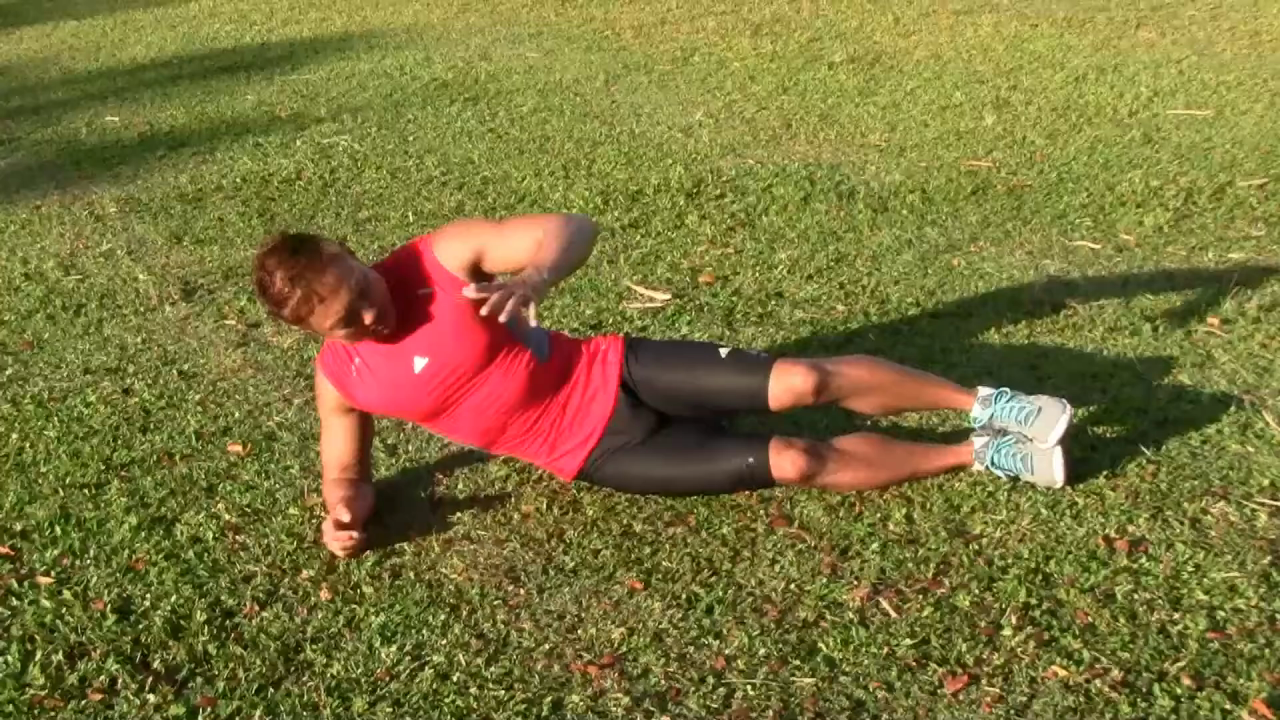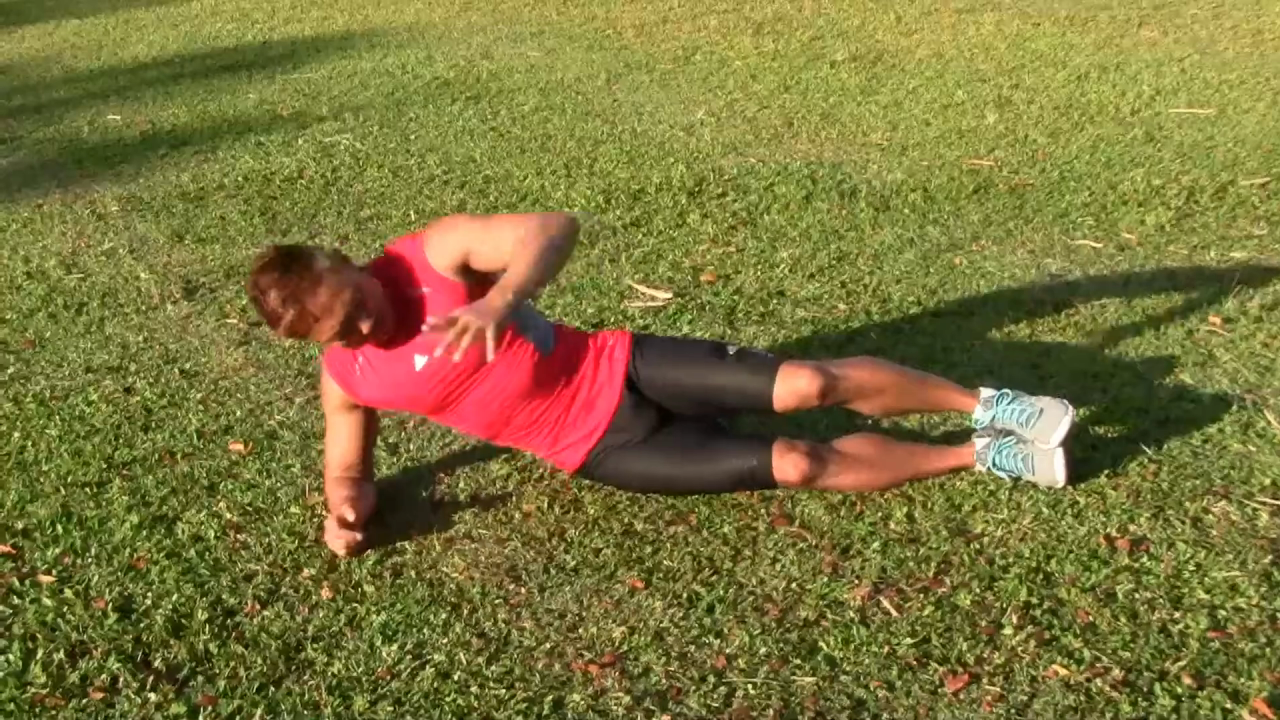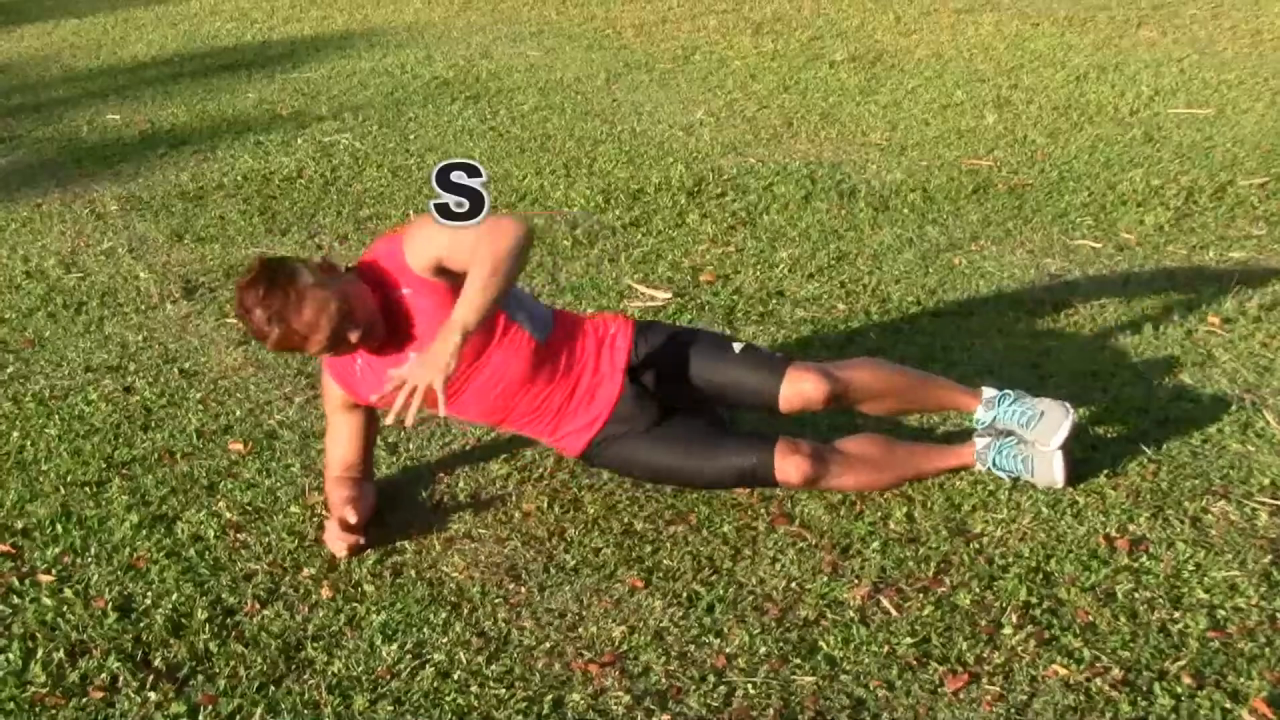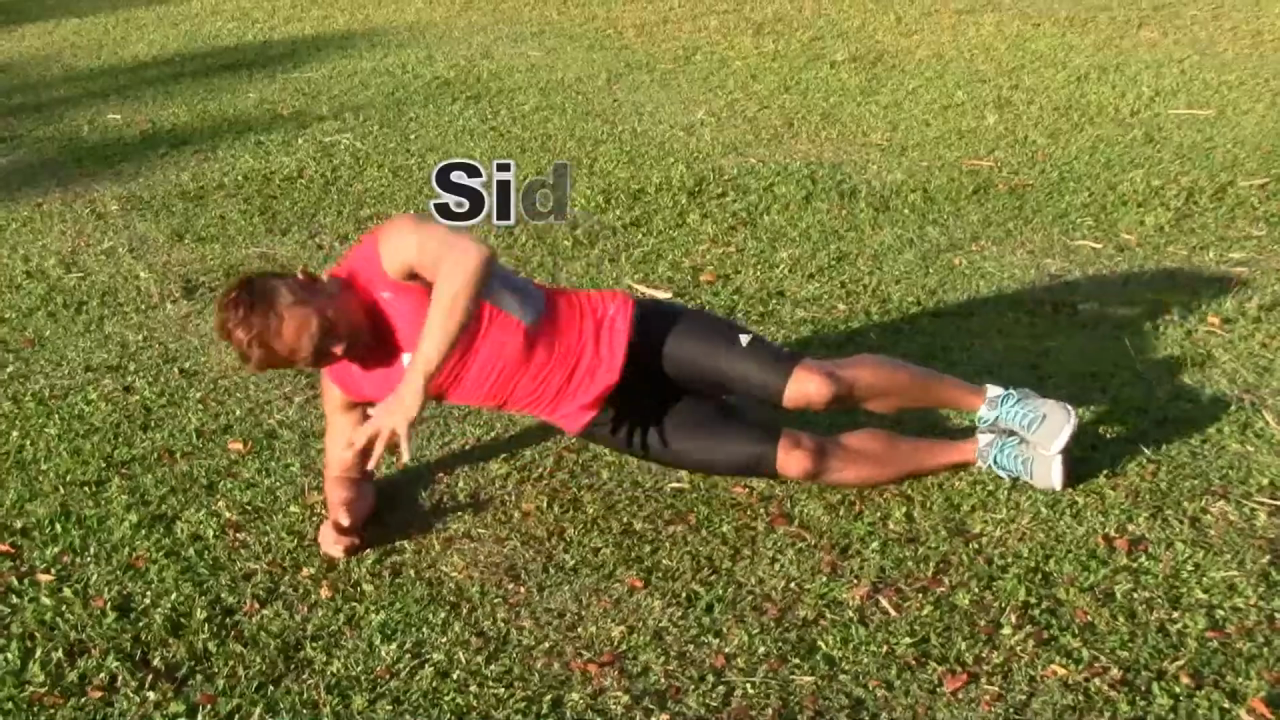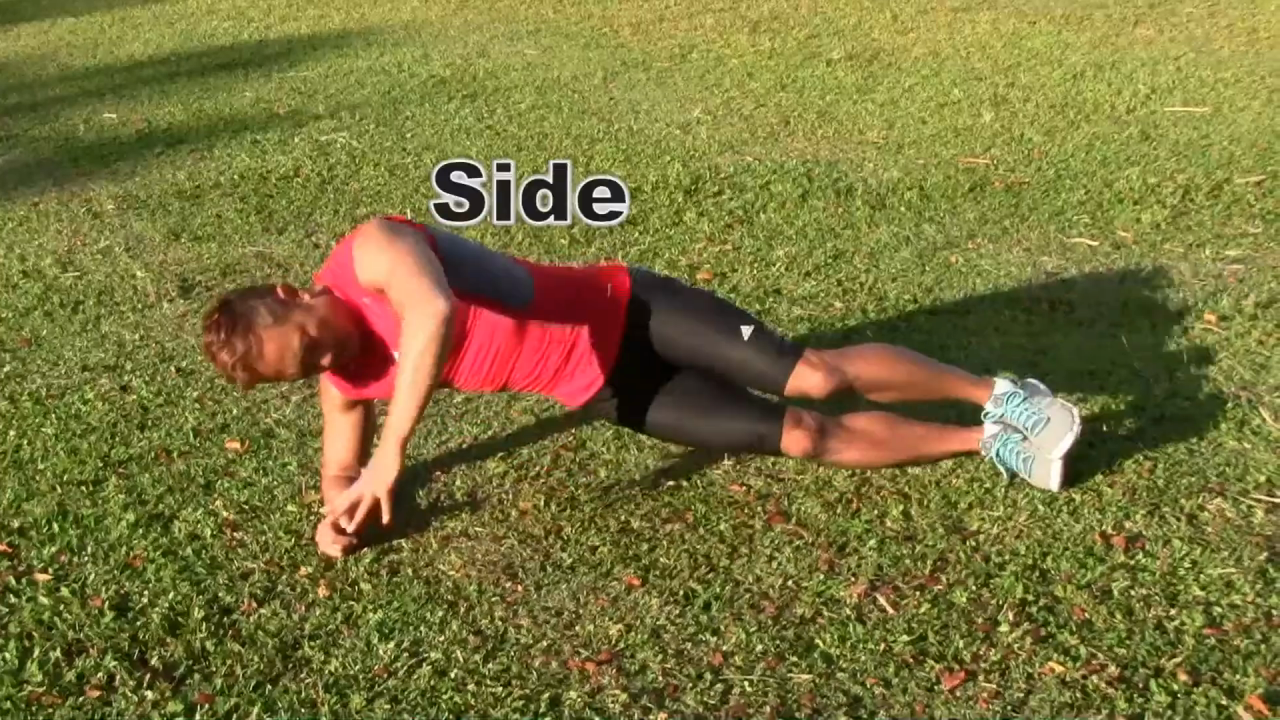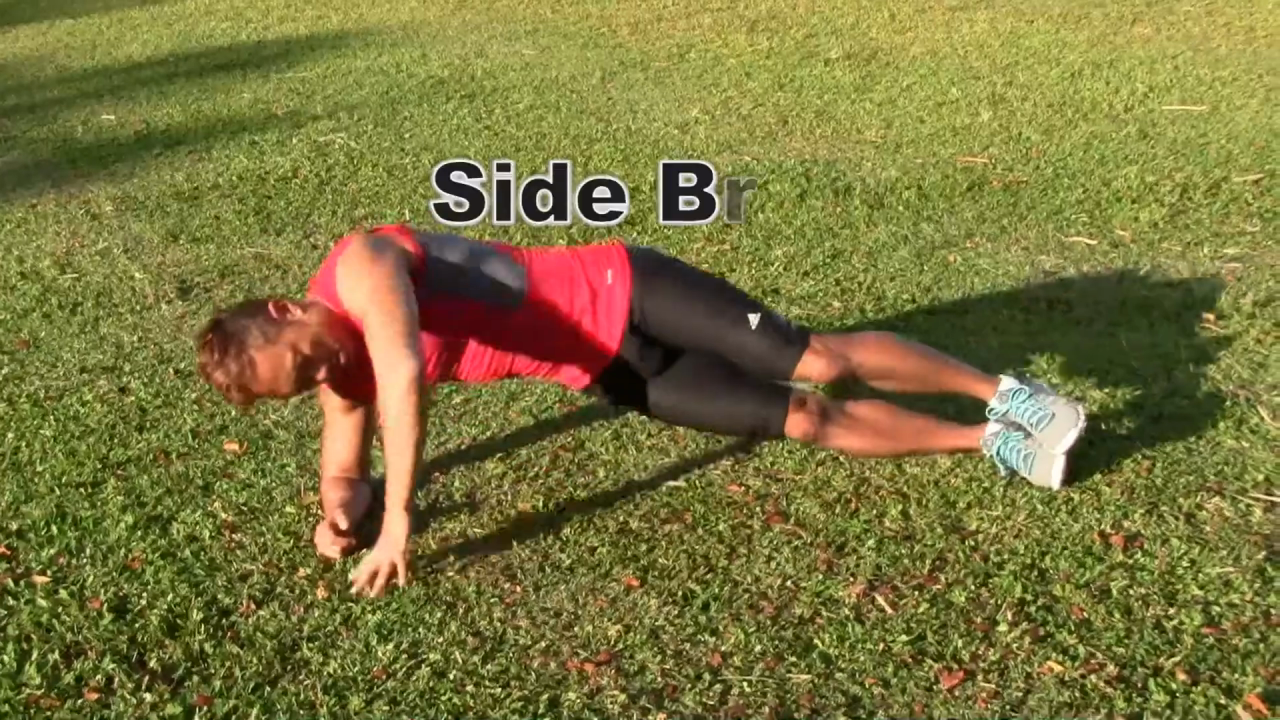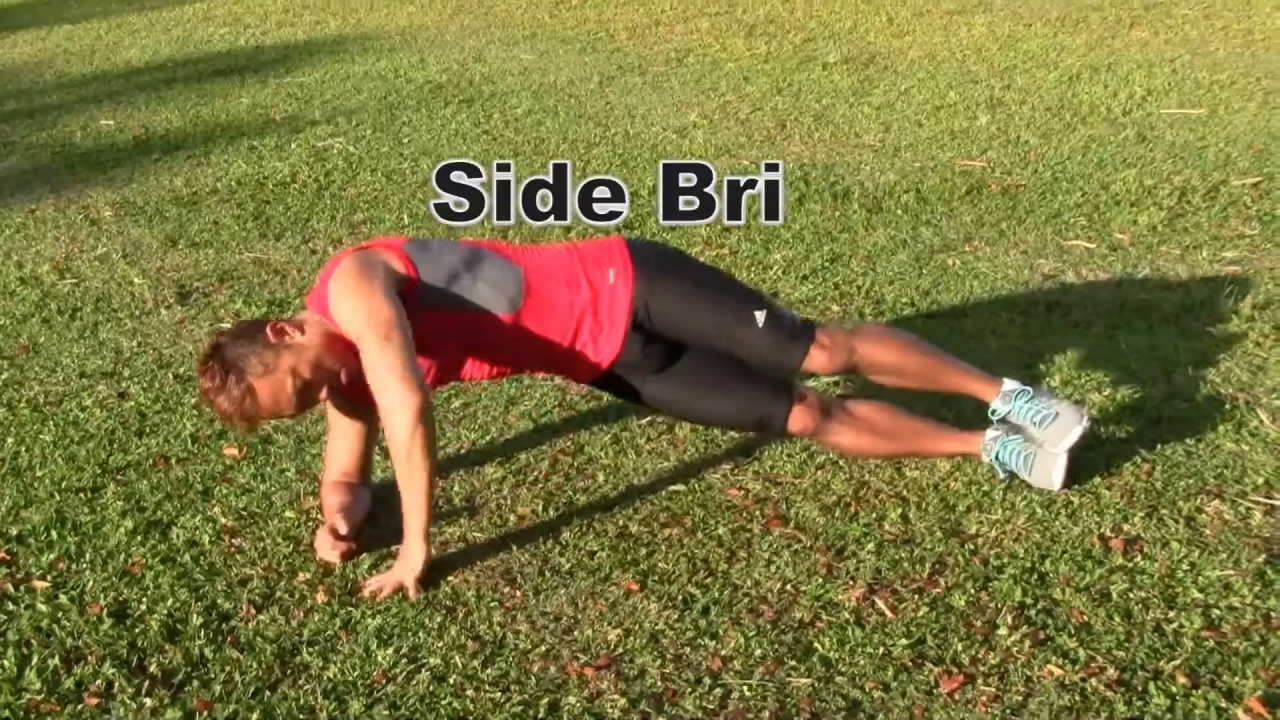
dt=0.1s
person 1, frame 1
left shoulder: (445, 254)
right shoulder: (340, 375)
left elbow: (577, 228)
right elbow: (344, 471)
left wrist: (524, 286)
right wrist: (344, 511)
left hip: (615, 374)
right hip: (599, 454)
left knee: (803, 381)
right knee: (799, 463)
left ankle: (987, 403)
right ankle: (981, 455)
person 1, frame 2
left shoulder: (437, 250)
right shoulder: (346, 374)
left elbow: (558, 225)
right elbow: (347, 469)
left wrist: (505, 294)
right wrist: (346, 509)
left hip: (619, 370)
right hip: (600, 449)
left knee: (808, 383)
right knee: (802, 465)
left ankle: (987, 403)
right ankle: (981, 455)
person 1, frame 3
left shoulder: (414, 247)
right shoulder: (346, 375)
left elbow: (512, 235)
right elbow: (348, 467)
left wrist: (444, 348)
right wrist: (347, 508)
left hip: (626, 355)
right hip: (603, 435)
left knee: (814, 387)
right knee: (802, 465)
left ankle: (990, 404)
right ankle: (980, 455)
person 1, frame 4
left shoulder: (389, 249)
right shoulder: (341, 377)
left elbow: (469, 257)
right elbow: (346, 469)
left wrist: (414, 386)
right wrist: (343, 509)
left hip: (624, 336)
right hip: (603, 414)
left knee: (818, 387)
right knee: (804, 457)
left ankle: (991, 402)
right ankle: (982, 453)
person 1, frame 5
left shoulder: (369, 251)
right shoulder: (344, 372)
left elbow: (433, 305)
right elbow: (342, 470)
left wrist: (391, 455)
right wrist: (337, 512)
left hip: (626, 309)
right hip: (603, 383)
left knee: (821, 376)
right knee: (805, 436)
left ankle: (999, 393)
right ankle: (982, 439)
person 1, frame 6
left shoulder: (354, 265)
right shoulder: (339, 379)
left elbow: (405, 377)
right elbow: (342, 476)
left wrist: (397, 524)
right wrist: (336, 516)
left hip: (623, 294)
right hip: (609, 370)
left knee: (822, 362)
right knee: (805, 421)
left ankle: (1001, 392)
right ankle: (984, 444)
person 1, frame 7
left shoulder: (349, 283)
right shoulder: (347, 384)
left elbow: (409, 411)
right elbow: (345, 477)
left wrist: (417, 548)
right wrist: (336, 522)
left hip: (623, 284)
right hip: (612, 361)
left knee: (824, 353)
right knee: (807, 419)
left ankle: (1005, 397)
right ankle: (988, 448)
